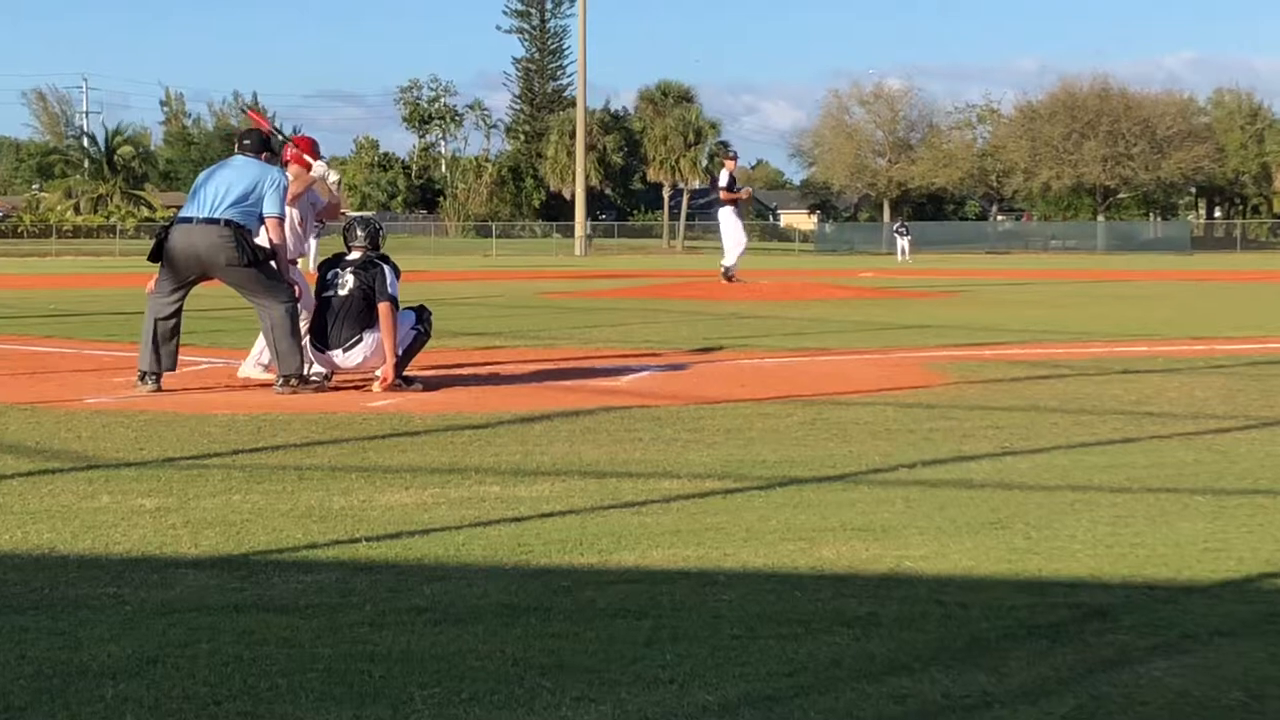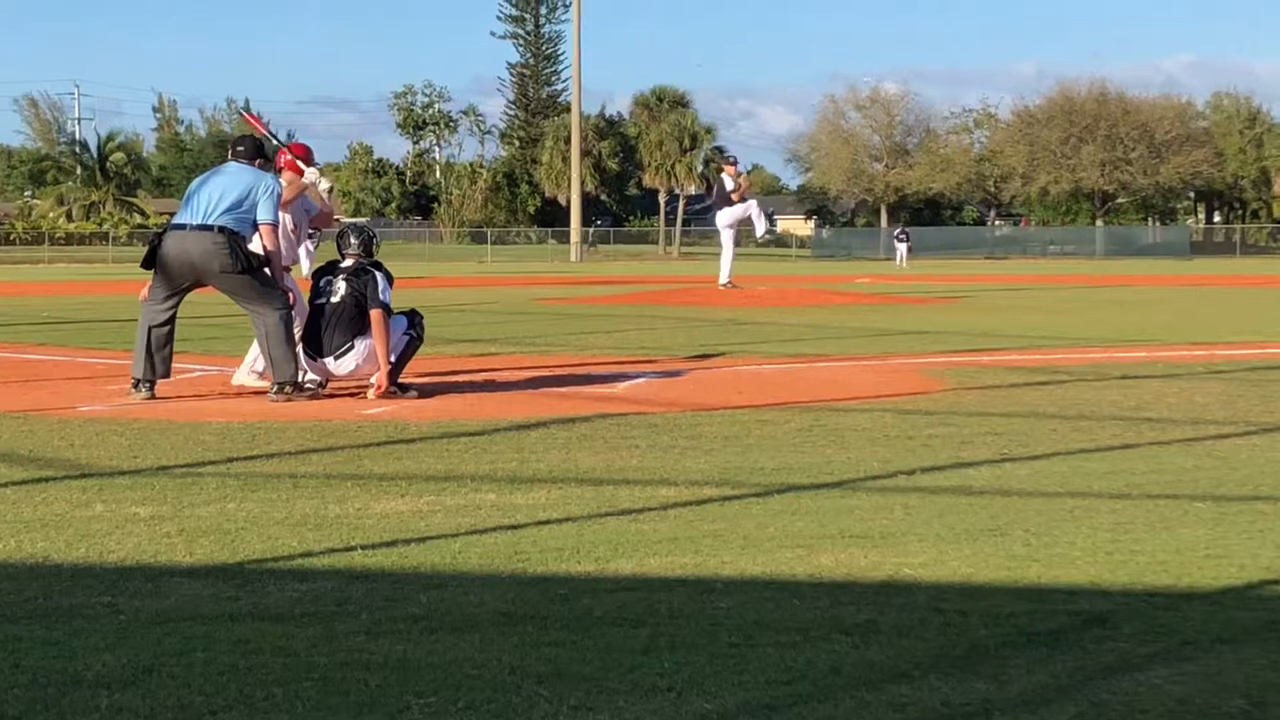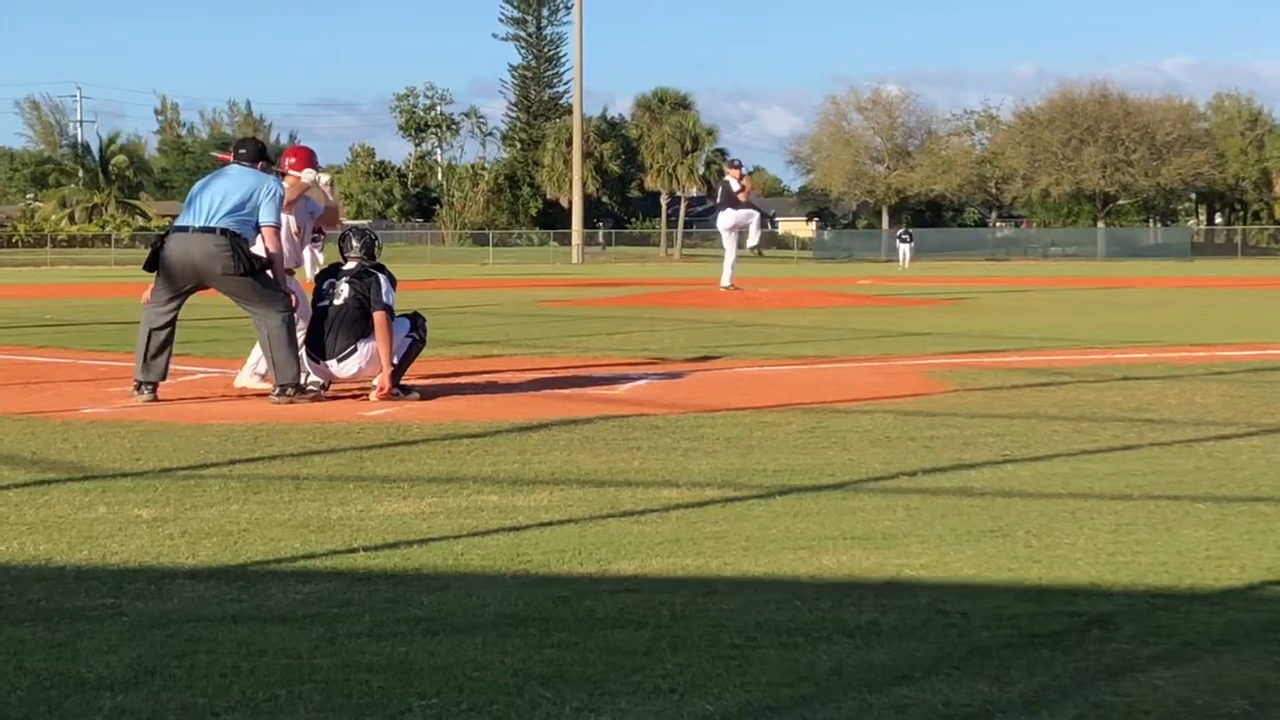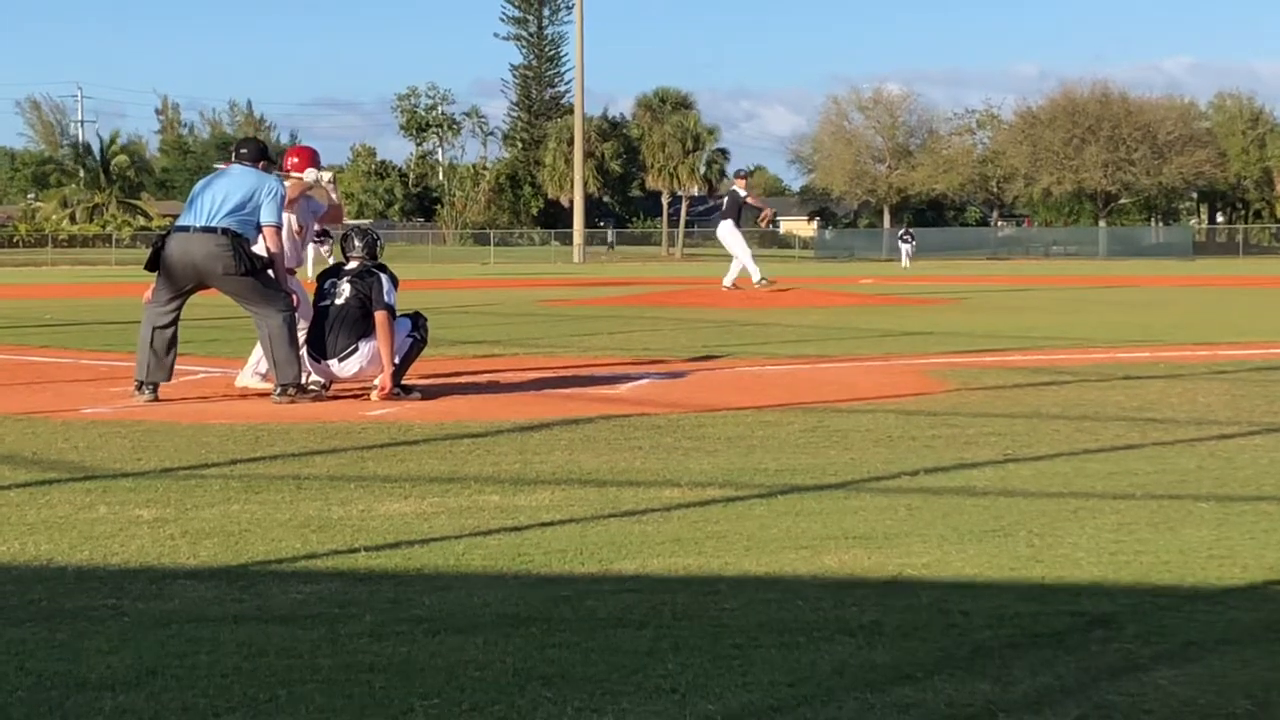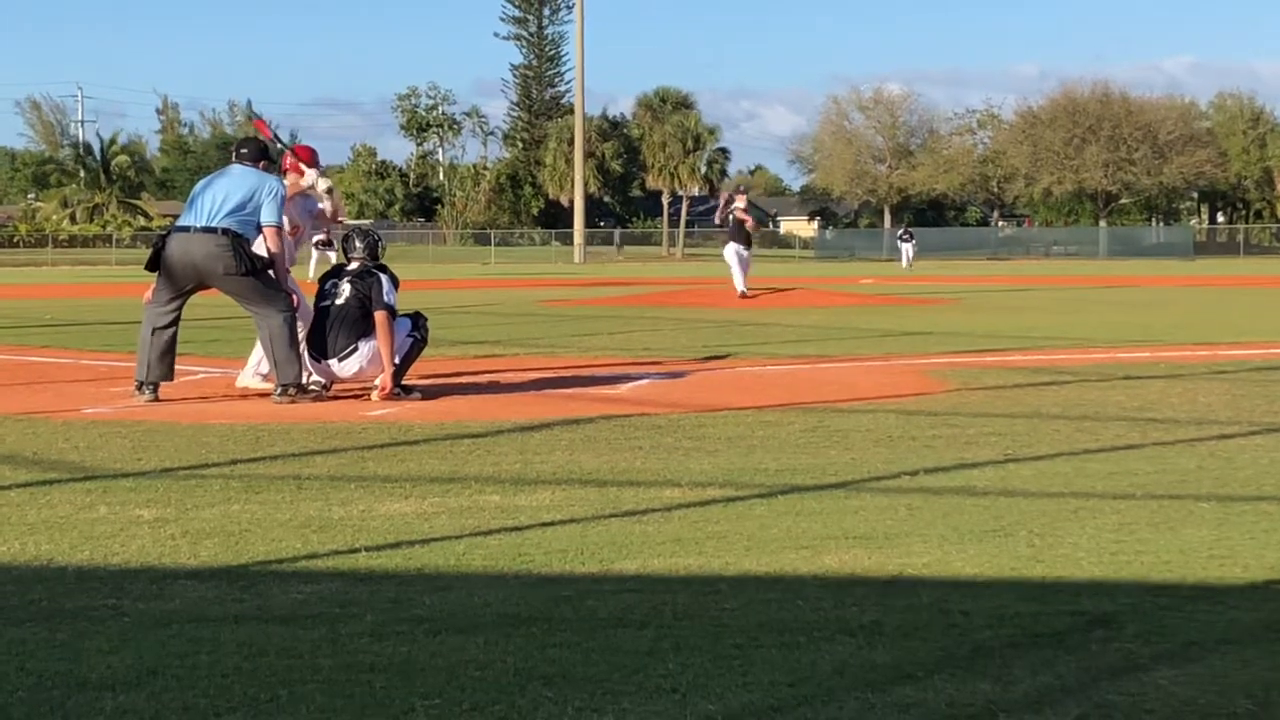
dt=0.3s
person 1, frame 1
left shoulder: (209, 171)
right shoulder: (272, 174)
right elbow: (274, 229)
left wrist: (165, 271)
right wrist: (284, 276)
left hip: (180, 238)
right hip: (223, 240)
left knee: (161, 300)
right knee: (279, 299)
left ankle: (149, 375)
right ankle: (290, 377)
person 1, frame 2
left shoulder: (203, 178)
right shoulder: (265, 181)
right elbow: (268, 236)
left wrist: (157, 276)
right wrist: (279, 283)
left hip: (173, 245)
right hip: (217, 247)
left knee: (154, 306)
right knee: (274, 306)
left ankle: (143, 384)
right ankle: (284, 385)
person 1, frame 3
left shoulder: (205, 181)
right shoulder: (268, 183)
right elbow: (270, 238)
left wrist: (160, 279)
right wrist: (282, 285)
left hip: (176, 247)
right hip: (219, 249)
left knee: (157, 309)
right knee: (276, 308)
left ankle: (145, 385)
right ankle: (287, 386)
person 1, frame 4
left shoulder: (206, 181)
right shoulder: (269, 183)
right elbow: (271, 238)
left wrist: (161, 279)
right wrist: (282, 284)
left hip: (177, 246)
right hip: (220, 249)
left knee: (158, 309)
right knee: (277, 307)
left ankle: (146, 385)
right ankle: (288, 386)
person 1, frame 5
left shoulder: (207, 180)
right shoulder: (269, 183)
right elbow: (272, 238)
left wrist: (162, 279)
right wrist: (283, 284)
left hip: (177, 246)
right hip: (221, 249)
left knee: (158, 309)
right knee: (278, 307)
left ankle: (146, 385)
right ankle: (288, 386)
person 2, frame 1
left shoulder: (308, 191)
left elbow: (331, 213)
right elbow: (289, 196)
left wrist: (333, 188)
right wrist: (315, 175)
left hip: (289, 264)
left knee: (306, 313)
left ankle: (304, 363)
right ankle: (254, 366)
person 2, frame 2
left shoulder: (301, 198)
left elbow: (325, 221)
right elbow: (281, 201)
left wrist: (324, 195)
right wrist: (307, 182)
left hip: (282, 271)
left knee: (300, 320)
right ankle: (248, 373)
person 2, frame 3
left shoulder: (306, 201)
left elbow: (331, 220)
right elbow: (285, 201)
left wrist: (328, 191)
right wrist: (306, 182)
left hip: (286, 274)
left knee: (303, 322)
left ankle: (300, 372)
right ankle: (250, 375)
person 2, frame 4
left shoulder: (309, 201)
right elbow: (286, 199)
left wrist: (330, 189)
right wrist: (308, 181)
left hip: (287, 273)
left knee: (304, 321)
left ankle: (301, 372)
right ankle: (251, 375)
person 2, frame 5
left shoulder: (306, 199)
left elbow: (330, 218)
left wrist: (327, 196)
right wrist: (303, 184)
left knee: (302, 319)
left ankle: (302, 371)
right ankle: (253, 374)
person 3, frame 1
left shoulder: (328, 266)
right shoulder: (380, 267)
right elbow: (386, 311)
right wrist: (391, 361)
left hip: (319, 354)
right hip: (356, 351)
right knee: (421, 316)
right ankle: (391, 376)
person 3, frame 2
left shoulder: (322, 274)
right shoulder: (372, 274)
right elbow: (378, 319)
right wrist: (385, 368)
left hip: (312, 362)
right hip: (347, 359)
right knee: (413, 321)
left ankle: (313, 380)
right ankle: (386, 384)
person 3, frame 3
left shoulder: (325, 276)
right shoulder: (376, 277)
right elbow: (381, 321)
right wrist: (387, 370)
left hip: (315, 364)
right hip: (351, 361)
right knee: (415, 323)
left ankle: (317, 382)
right ankle: (388, 385)
person 3, frame 4
left shoulder: (327, 276)
right shoulder: (377, 277)
right elbow: (383, 321)
right wrist: (389, 370)
left hip: (316, 364)
right hip: (351, 362)
right knee: (416, 323)
left ankle: (318, 381)
right ankle: (390, 386)
person 3, frame 5
left shoulder: (329, 277)
right shoulder: (378, 277)
right elbow: (382, 321)
right wrist: (389, 370)
left hip: (317, 364)
right hip: (352, 361)
right knee: (416, 323)
left ankle: (320, 381)
right ankle: (390, 385)
